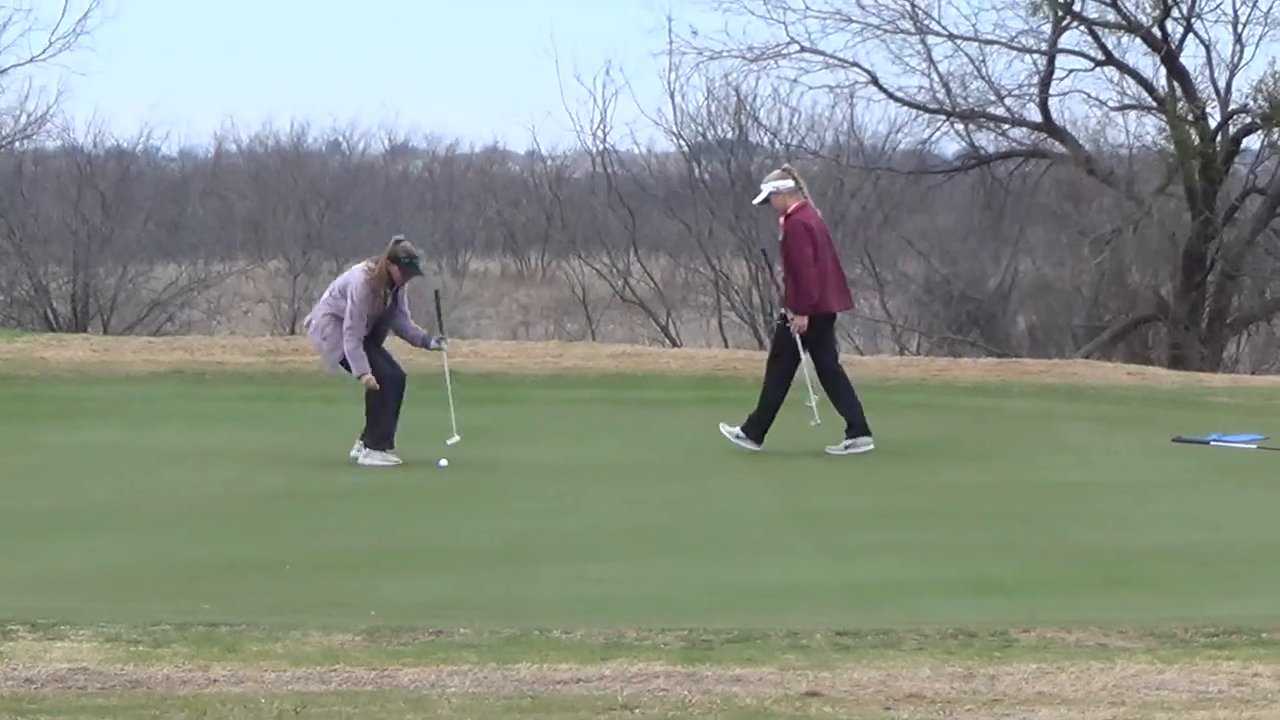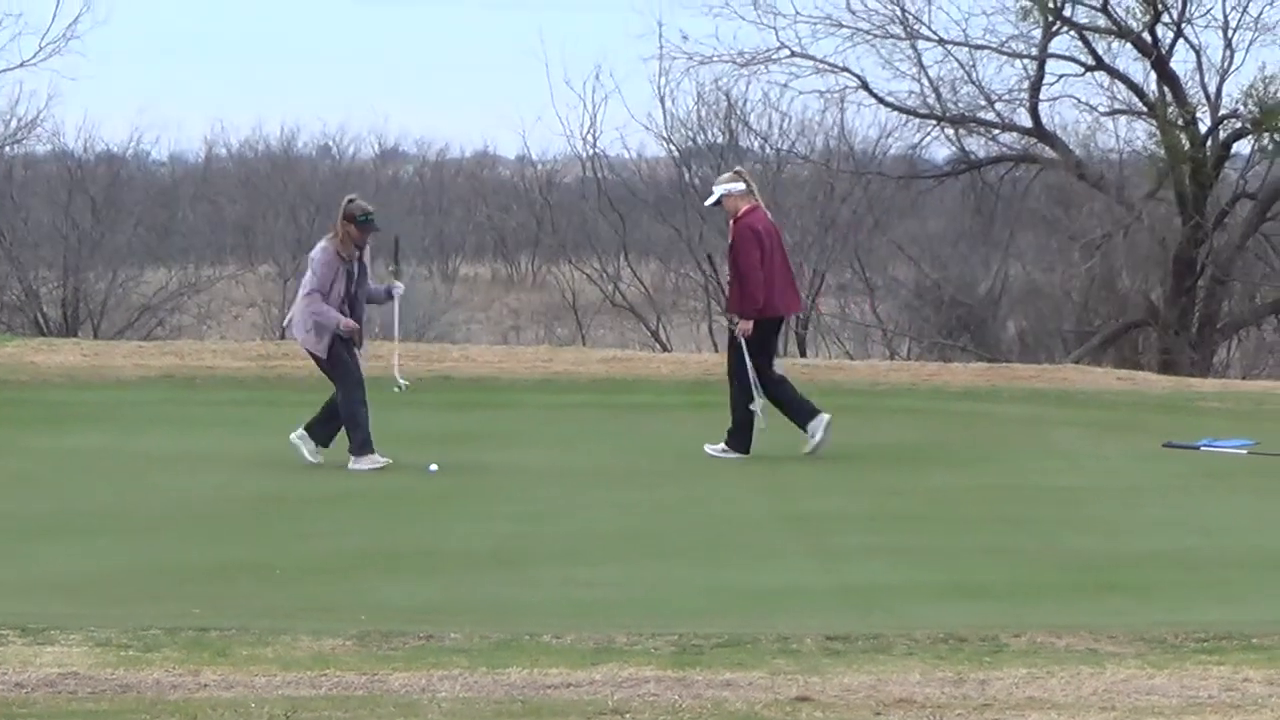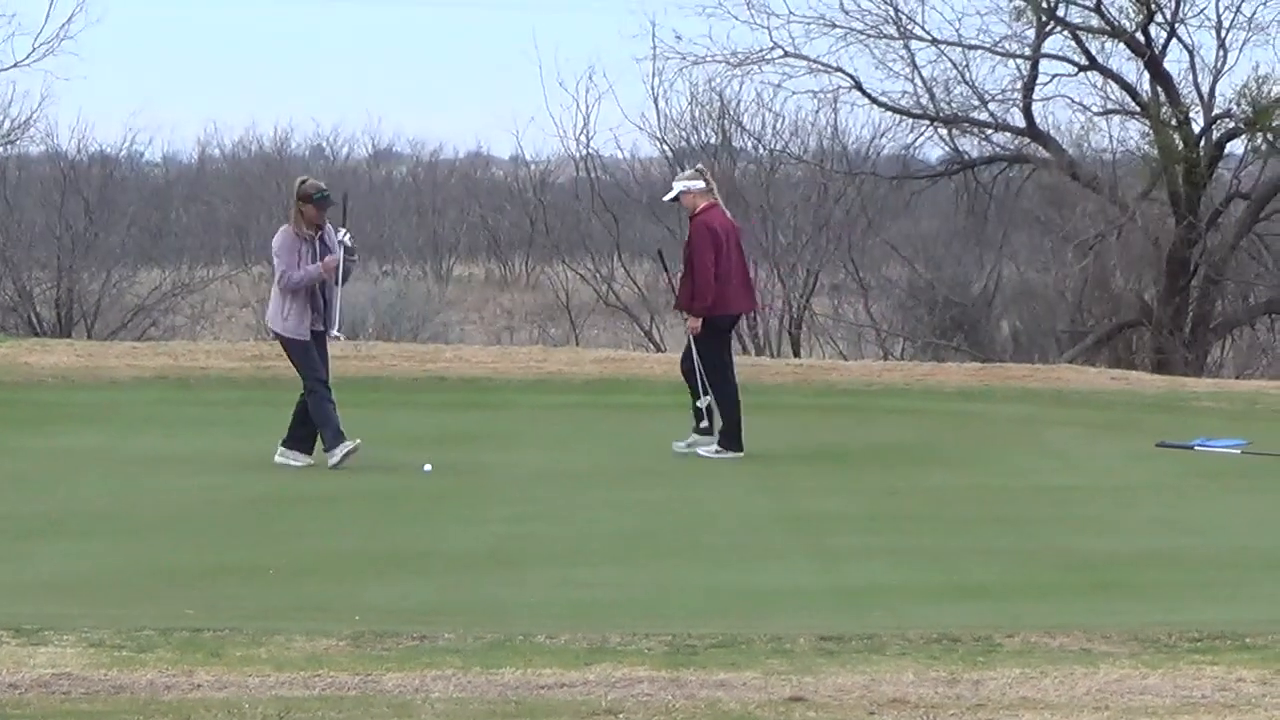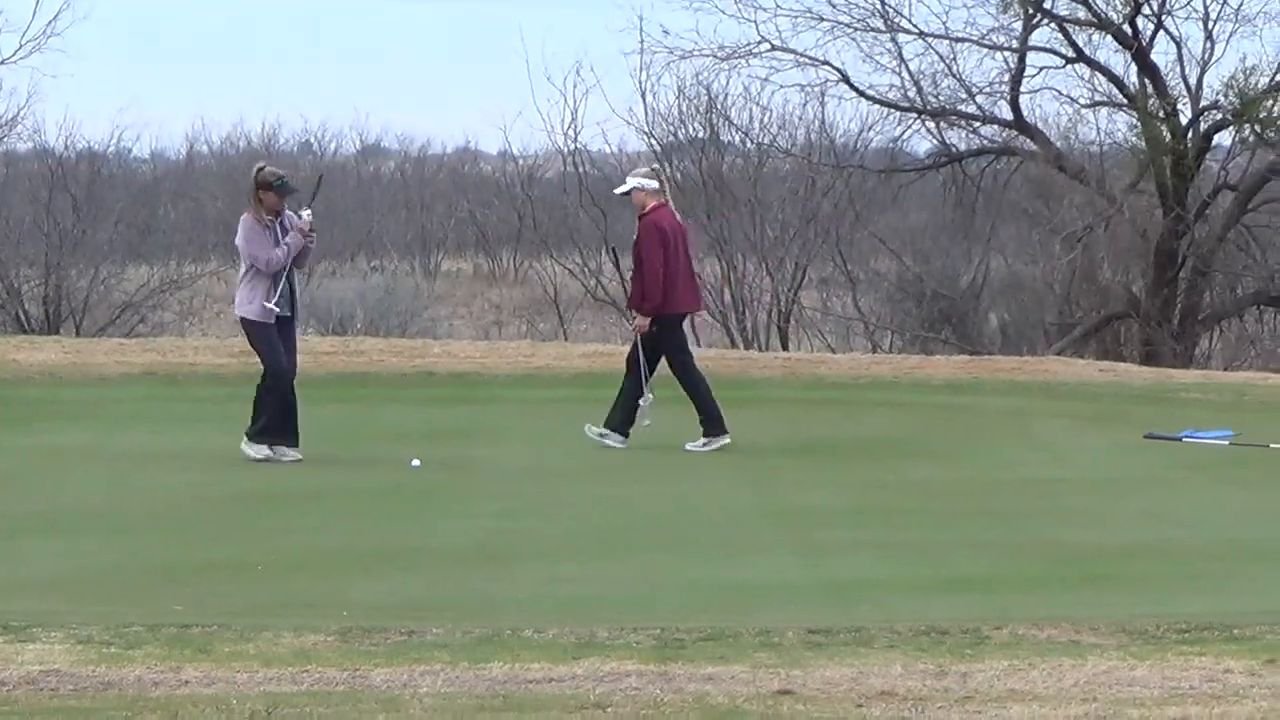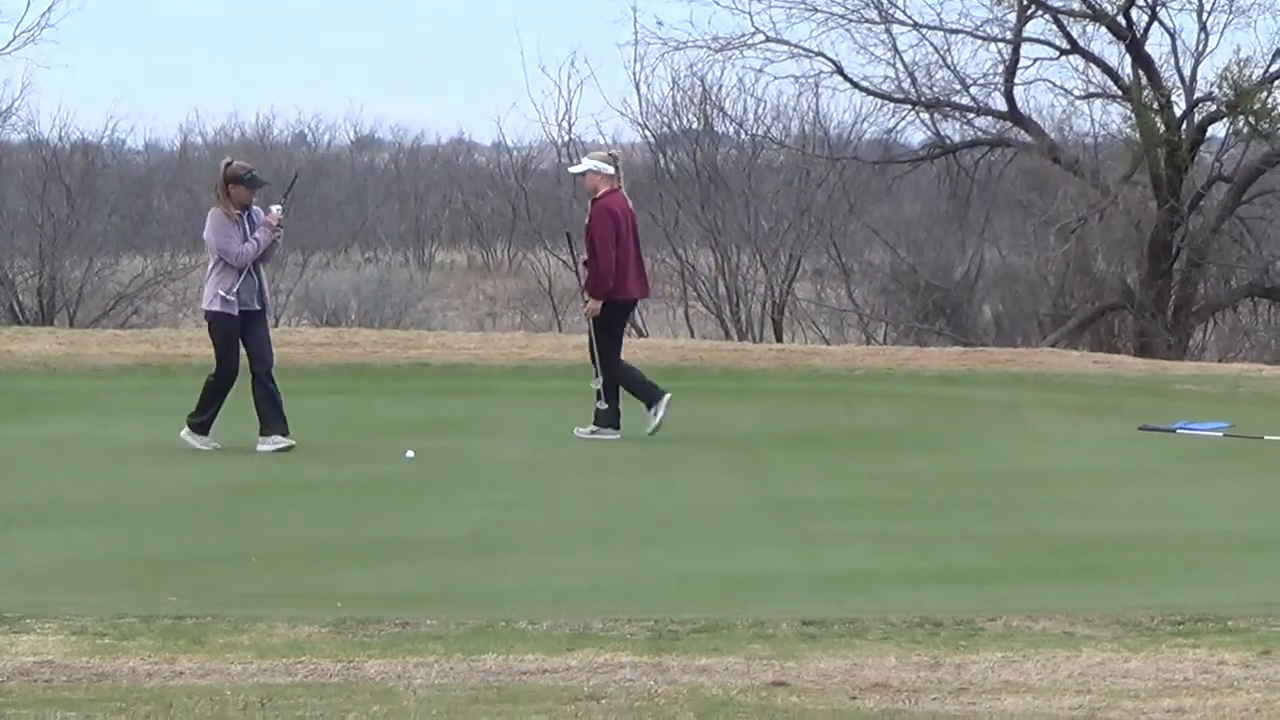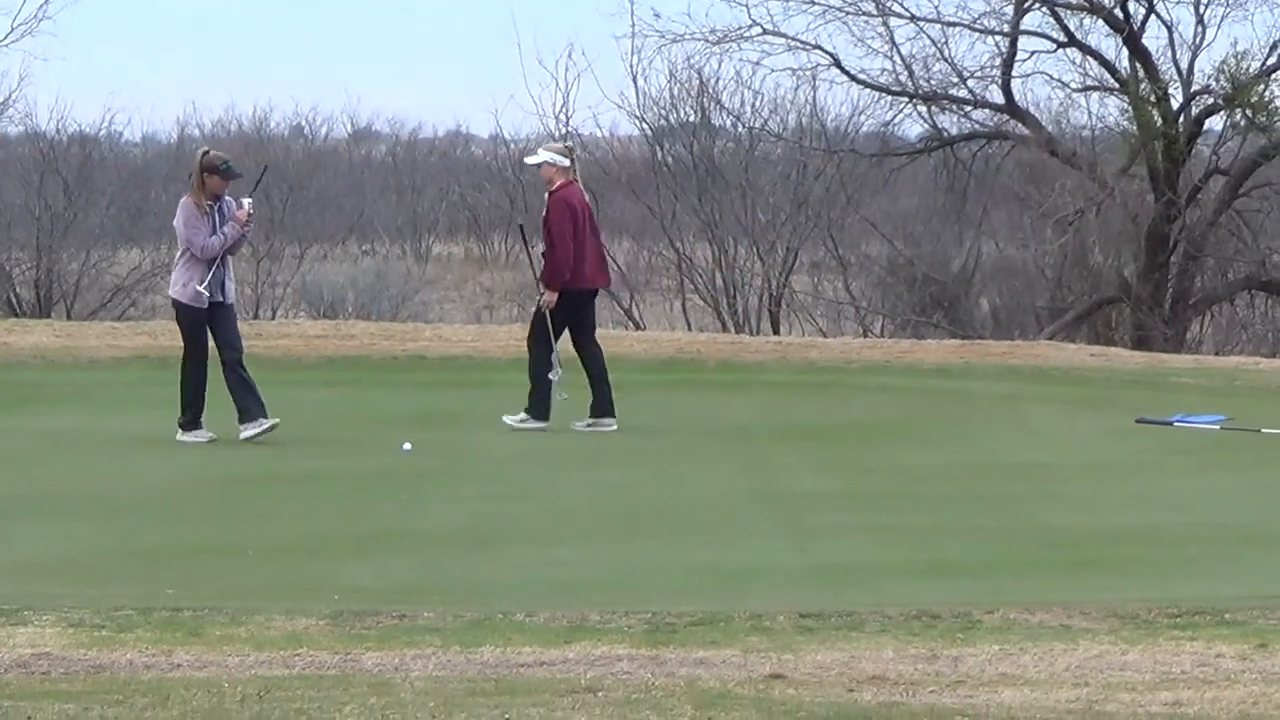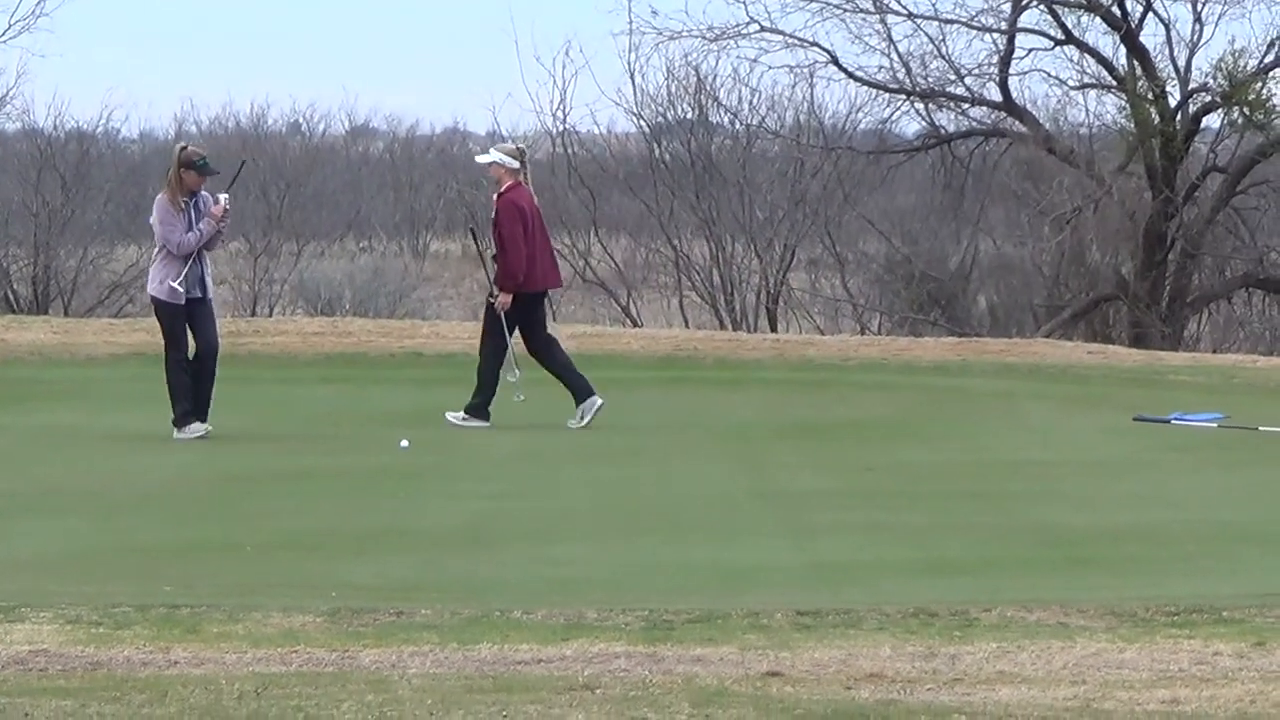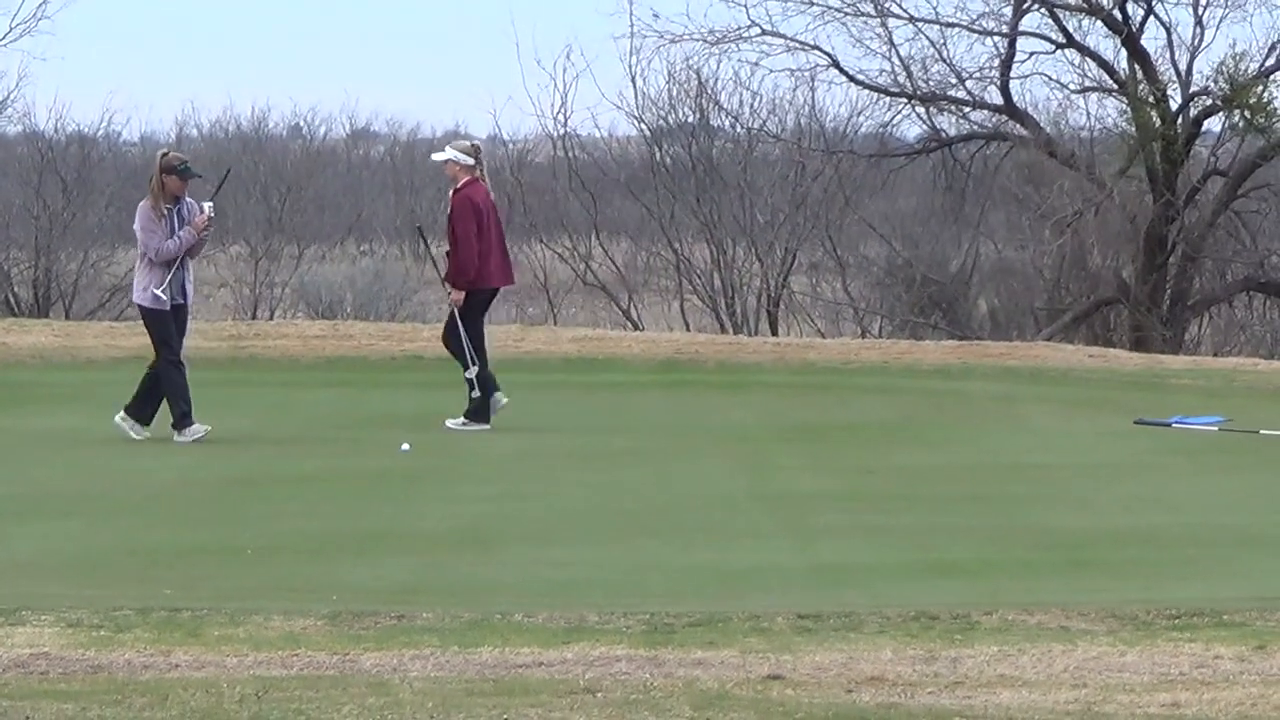
dt=0.2s
person 1, frame 1
left shoulder: (795, 223)
right shoulder: (810, 216)
left elbow: (803, 269)
left wrist: (801, 310)
left hip: (806, 309)
right hip: (823, 306)
left knee: (779, 368)
right knee: (829, 369)
left ankle: (752, 433)
right ankle: (859, 434)
person 1, frame 2
left shoulder: (745, 226)
right shoulder: (763, 219)
left elbow: (751, 273)
left wrist: (746, 314)
left hip: (759, 312)
right hip: (776, 307)
left knee: (740, 374)
right knee: (763, 372)
left ankle: (737, 444)
right ankle: (813, 417)
person 1, frame 3
left shoulder: (703, 223)
right shoulder: (723, 217)
left elbow: (703, 272)
left wrist: (696, 312)
left hip: (716, 309)
right hip: (730, 305)
left knee: (716, 373)
right knee: (694, 366)
left ankle: (731, 443)
right ankle: (705, 431)
person 1, frame 4
left shoulder: (651, 223)
right shoulder: (670, 217)
left elbow: (653, 271)
left wrist: (645, 311)
left hip: (662, 308)
right hip: (674, 303)
left knee: (683, 367)
right knee: (638, 364)
left ankle: (715, 430)
right ankle: (616, 428)
person 1, frame 5
left shoulder: (603, 207)
right shoulder: (620, 202)
left elbow: (605, 256)
left wrist: (596, 295)
left hip: (613, 293)
right hip: (628, 289)
left knee: (603, 356)
right knee: (606, 355)
left ankle: (655, 397)
right ankle: (606, 422)
person 1, frame 6
left shoulder: (559, 199)
right shoulder: (575, 193)
left elbow: (562, 247)
left wrist: (553, 286)
left hip: (569, 283)
right hip: (586, 281)
left knee: (540, 343)
right knee: (586, 345)
left ankle: (537, 413)
right ankle: (603, 414)
person 1, frame 7
left shoulder: (508, 201)
right shoulder: (523, 195)
left elbow: (513, 249)
left wrist: (506, 289)
left hip: (520, 285)
right hip: (535, 281)
left knee: (493, 345)
right knee: (540, 344)
left ankle: (477, 413)
right ankle: (585, 396)
person 1, frame 8
left shoulder: (464, 197)
right shoulder: (480, 192)
left elbow: (467, 245)
left wrist: (460, 285)
left hip: (475, 282)
right hip: (488, 277)
left knee: (467, 344)
right knee: (456, 339)
left ankle: (479, 415)
right ankle: (490, 393)
person 2, frame 1
left shoulder: (396, 282)
right shoulder: (363, 282)
left elbow: (401, 320)
right elbow: (351, 332)
left wrist: (427, 339)
right wrist: (362, 372)
left hip: (364, 336)
right hip: (331, 329)
left knee: (396, 379)
right knee: (383, 380)
left ankle: (368, 443)
right ankle: (374, 450)
person 2, frame 2
left shoulder: (362, 251)
right shoulder: (326, 252)
left elbow: (365, 294)
right elbow: (310, 298)
left wrist: (387, 292)
right wrist: (339, 321)
left hip: (342, 331)
right hip: (315, 328)
left knee: (348, 387)
right knee: (352, 386)
left ankle: (309, 436)
right ankle: (362, 454)
person 2, frame 3
left shoulder: (328, 233)
right shoulder: (287, 236)
left elbow: (339, 279)
right elbow: (287, 279)
left wrist: (347, 255)
right wrist: (319, 270)
left hip: (318, 321)
right hip: (291, 321)
left knee: (316, 383)
right knee: (317, 381)
left ankle: (292, 448)
right ankle: (335, 445)
person 2, frame 4
left shoulder: (287, 219)
right shoulder: (250, 223)
left elbow: (299, 263)
right elbow: (270, 263)
left wrist: (306, 237)
right wrist: (296, 236)
left hip: (284, 307)
right hip: (257, 308)
left knee: (287, 373)
right knee: (276, 369)
left ankle: (281, 443)
right ankle: (255, 438)
person 2, frame 5
left shoulder: (254, 213)
right shoulder: (218, 217)
left elbow: (263, 257)
right elbow: (238, 257)
left wrist: (273, 233)
right wrist: (263, 233)
left hip: (253, 301)
right hip: (223, 302)
left knee: (263, 365)
right knee: (227, 368)
left ankle: (273, 433)
right ankle: (196, 429)
person 2, frame 6
left shoulder: (227, 205)
right shoulder: (189, 207)
left elbow: (233, 248)
right elbow: (205, 249)
left wrist: (245, 227)
right wrist: (235, 226)
left hip: (221, 292)
right hip: (192, 292)
left knee: (233, 354)
right knee: (195, 358)
left ankle: (253, 418)
right ankle: (189, 427)
person 2, frame 7
left shoulder: (205, 200)
right shoulder: (165, 203)
left elbow: (209, 244)
right elbow: (179, 245)
left wrist: (220, 223)
right wrist: (210, 222)
left hip: (199, 287)
right hip: (169, 288)
left knee: (209, 348)
right knee: (178, 354)
left ankle: (194, 413)
right ankle: (184, 422)
person 2, frame 8
left shoulder: (189, 207)
right shoulder: (148, 209)
left elbow: (192, 251)
right elbow: (158, 252)
left wrist: (203, 233)
right wrist: (191, 232)
left hip: (179, 293)
right hip: (153, 294)
left knee: (165, 357)
right knee: (170, 358)
left ankle: (133, 415)
right ankle: (184, 424)
